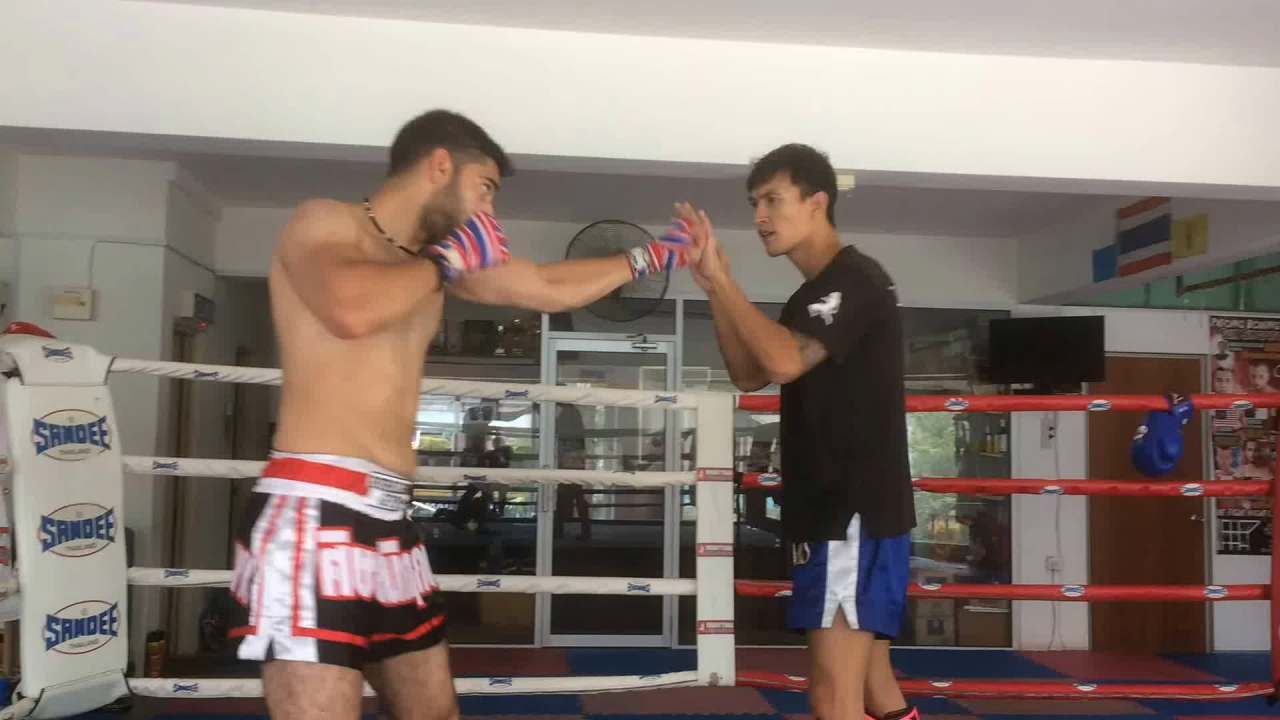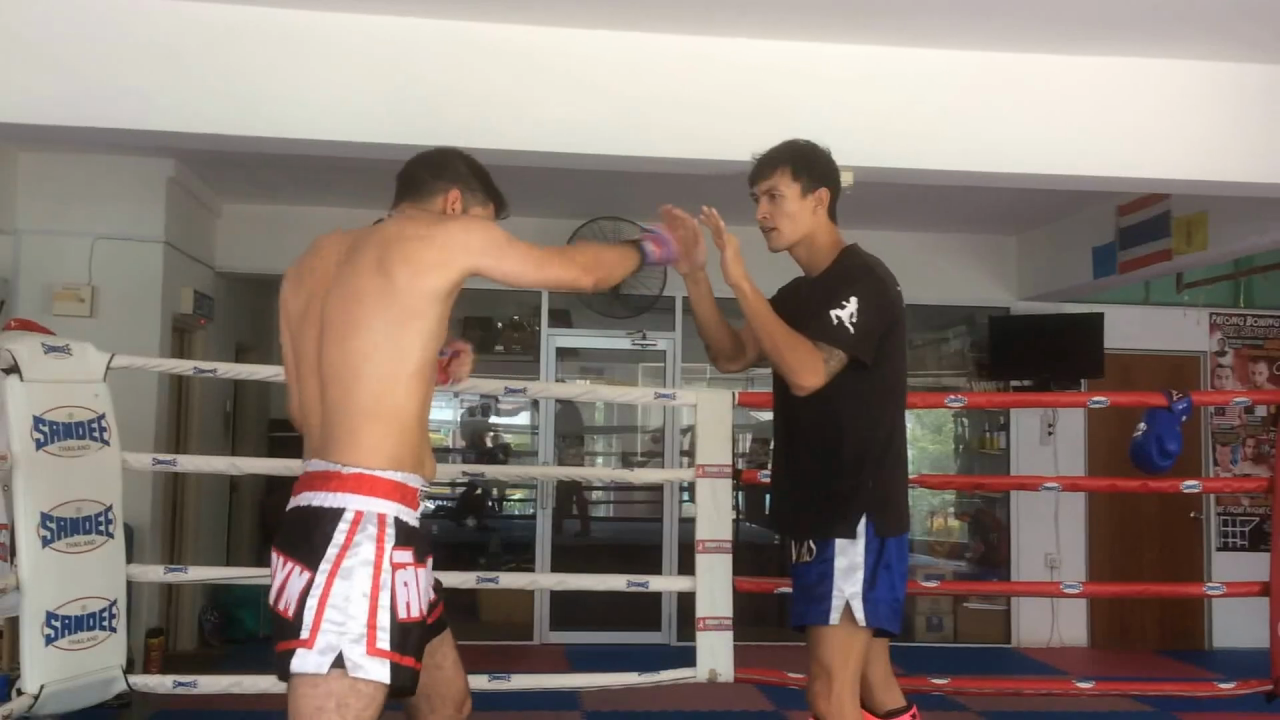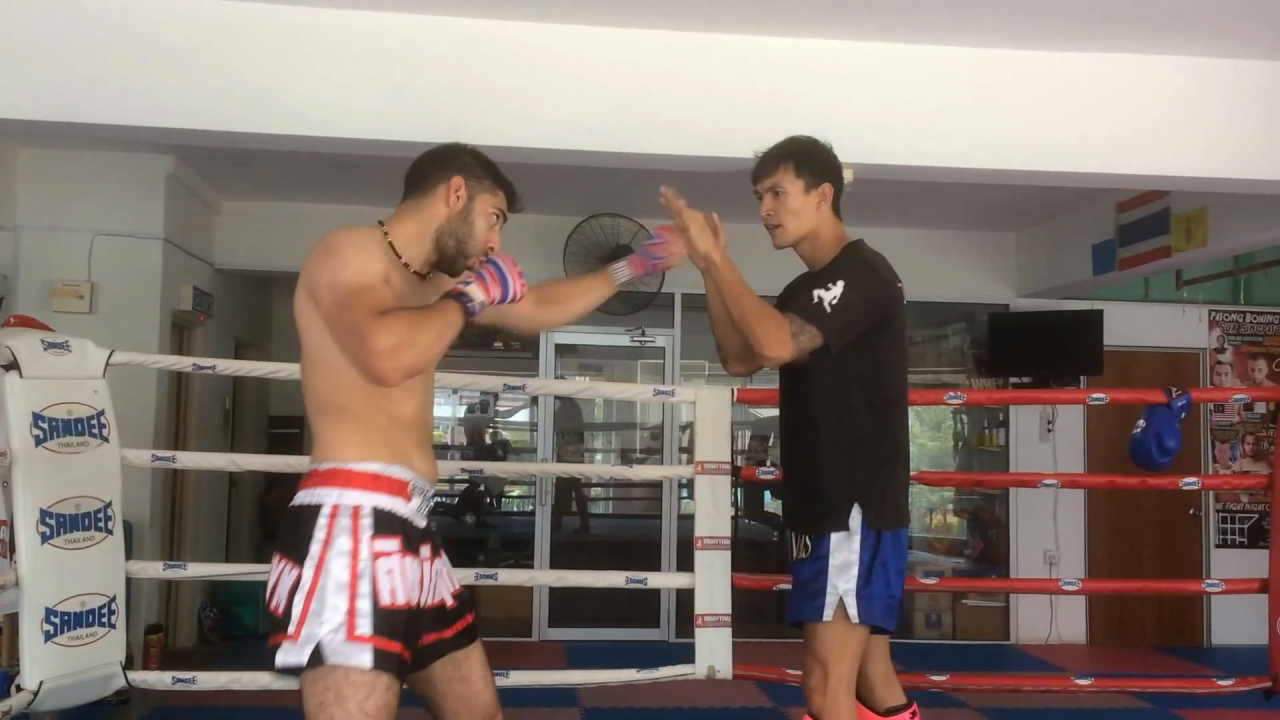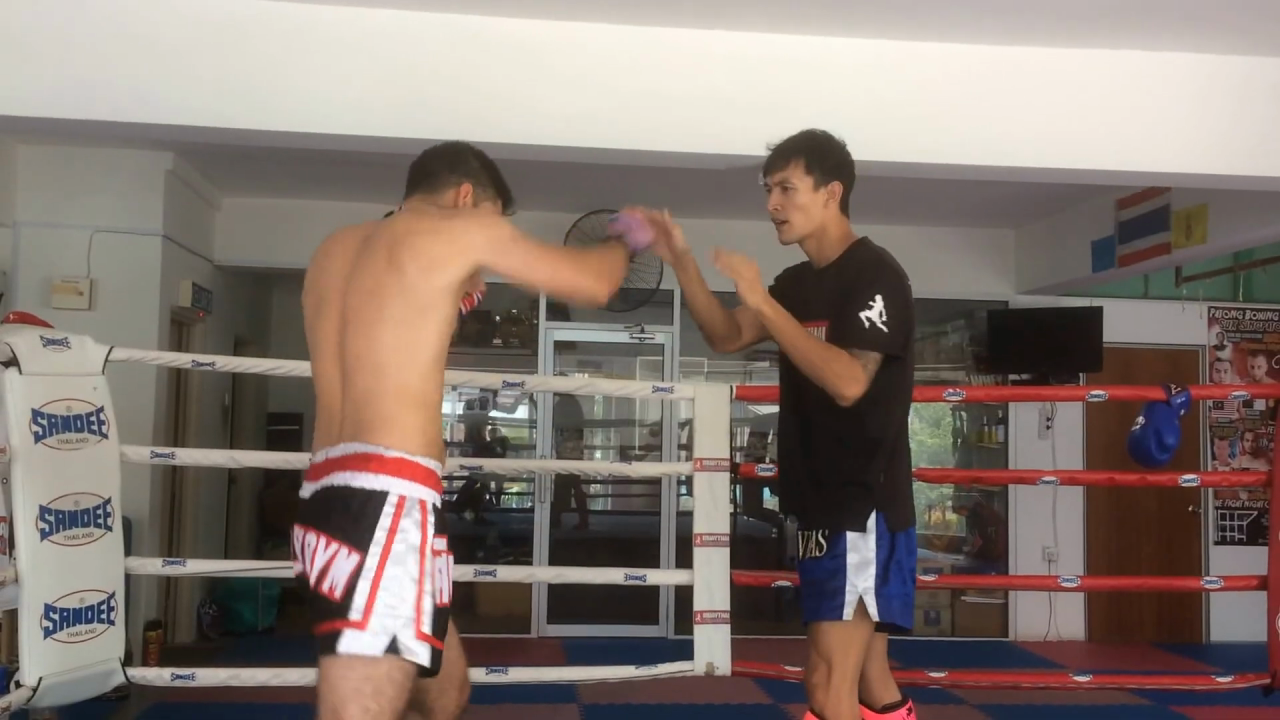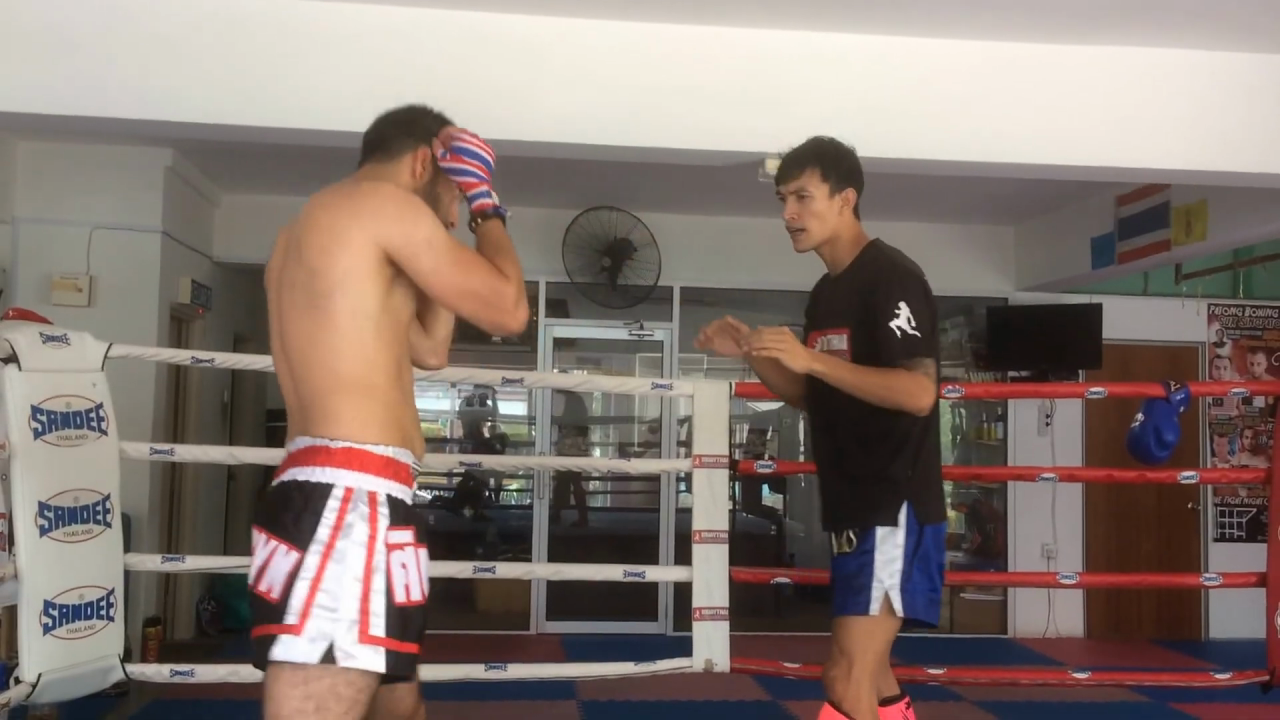
dt=0.3s
person 1, frame 1
left shoulder: (425, 261)
right shoulder: (321, 223)
left elbow: (550, 293)
right elbow: (352, 310)
left wrist: (651, 254)
right wrist: (448, 260)
left hip: (380, 522)
right hip: (311, 515)
person 1, frame 2
left shoulder: (315, 262)
right shoulder: (445, 236)
right elbow: (585, 270)
right wrist: (648, 247)
left hip: (355, 523)
right hip: (359, 527)
person 1, frame 3
left shoulder: (428, 282)
right shoulder: (349, 250)
left elbow: (539, 310)
right elbow: (387, 356)
left wrist: (640, 261)
right wrist: (472, 298)
left hip: (403, 533)
right hip: (348, 521)
person 1, frame 4
left shoulder: (336, 251)
right shoulder: (457, 229)
right elbow: (591, 285)
right wrist: (628, 243)
left hip: (340, 499)
right hip: (386, 506)
person 1, frame 5
left shoulder: (313, 228)
right shoulder: (384, 204)
left elbow: (428, 348)
right elbow: (508, 310)
left wrist: (443, 243)
right wrist: (484, 203)
left hip: (329, 498)
right hip: (349, 503)
person 2, frame 1
left shoulder: (856, 280)
right shoulder: (810, 297)
left elbow: (784, 362)
right elbow: (749, 376)
left wrist: (721, 276)
right wrist: (712, 285)
left hip: (854, 514)
right hip: (832, 510)
person 2, frame 2
left shoulder: (862, 279)
right shoulder: (800, 293)
left elbow: (807, 373)
right elbow: (731, 357)
left wrist: (742, 281)
right wrist: (695, 275)
left hip: (854, 514)
right hip: (824, 510)
person 2, frame 3
left shoulder: (861, 272)
right shoulder: (808, 288)
left elbow: (775, 345)
right elbow: (742, 360)
left wrist: (715, 258)
right wrist: (711, 265)
left hip: (854, 506)
right hip: (829, 503)
person 2, frame 4
left shoulder: (875, 274)
right shoulder: (799, 280)
left elbow: (849, 382)
right elbow: (726, 337)
left wrist: (762, 303)
right wrist: (681, 260)
left hip: (863, 505)
right hip: (827, 504)
person 2, frame 5
left shoulder: (892, 278)
right shoulder: (826, 291)
left elbow: (918, 393)
right elbow: (810, 395)
left wrist: (811, 358)
right wrist: (751, 351)
left hip: (893, 507)
right hip: (856, 505)
